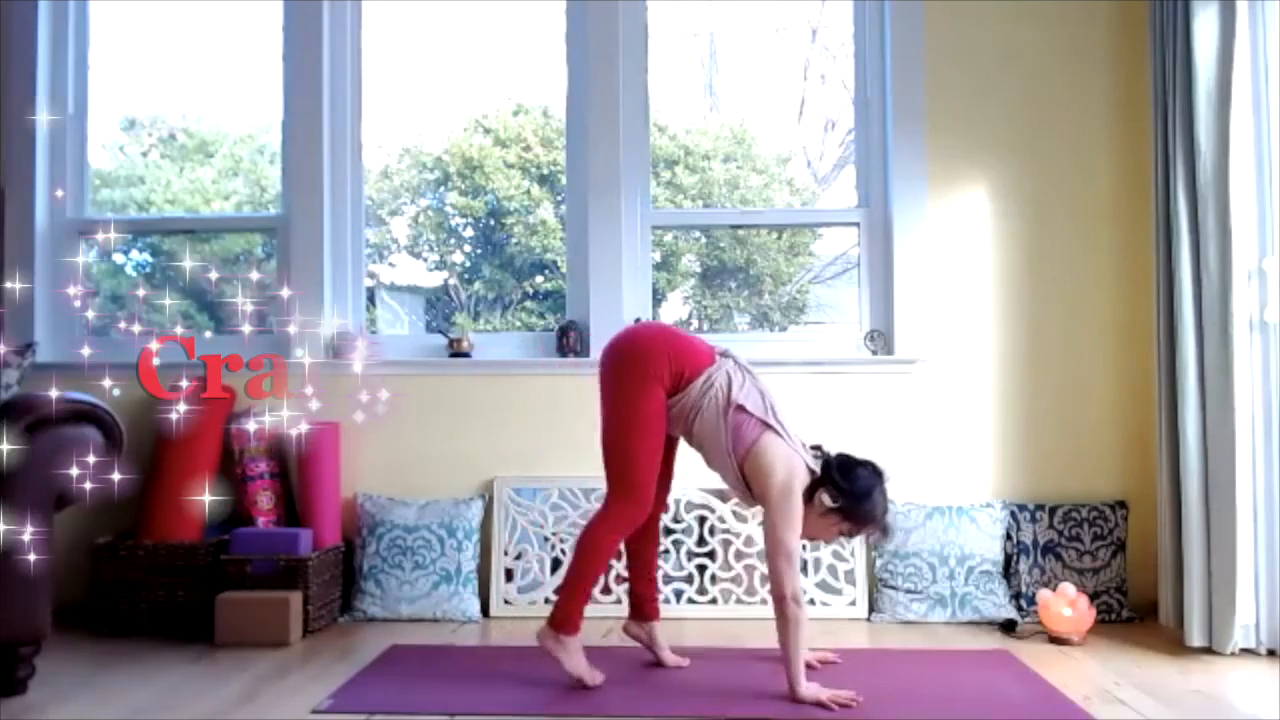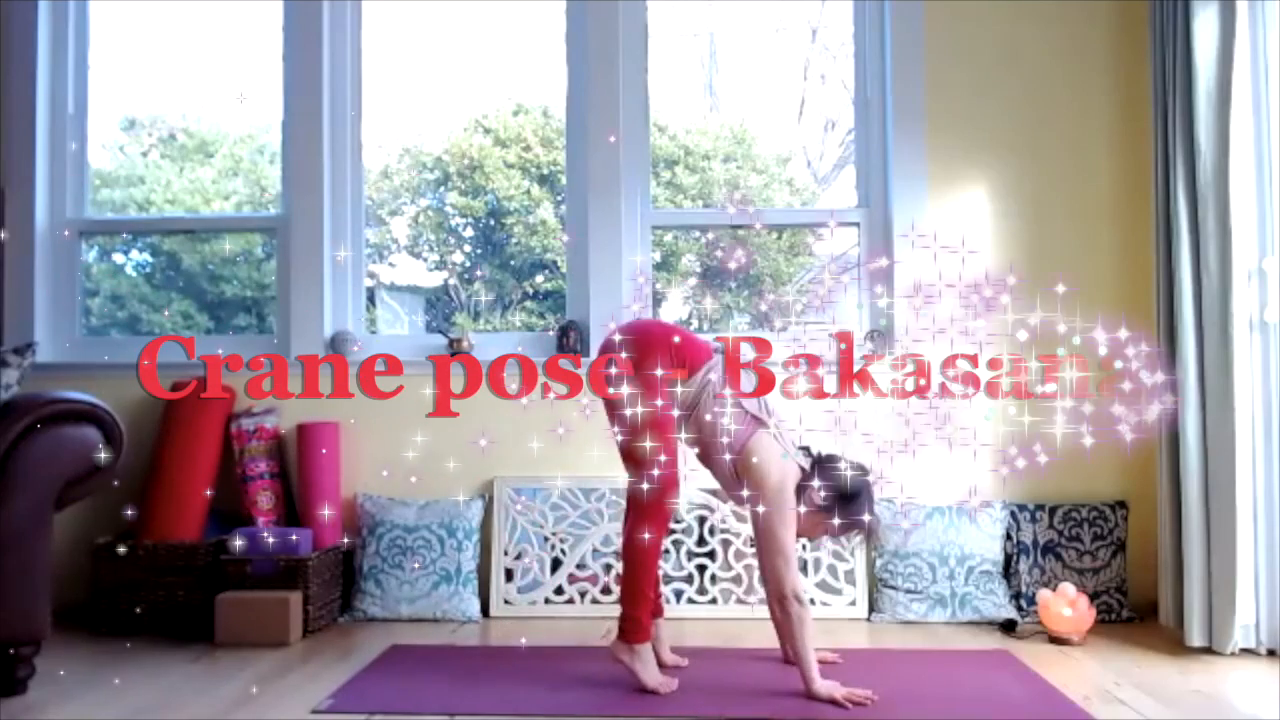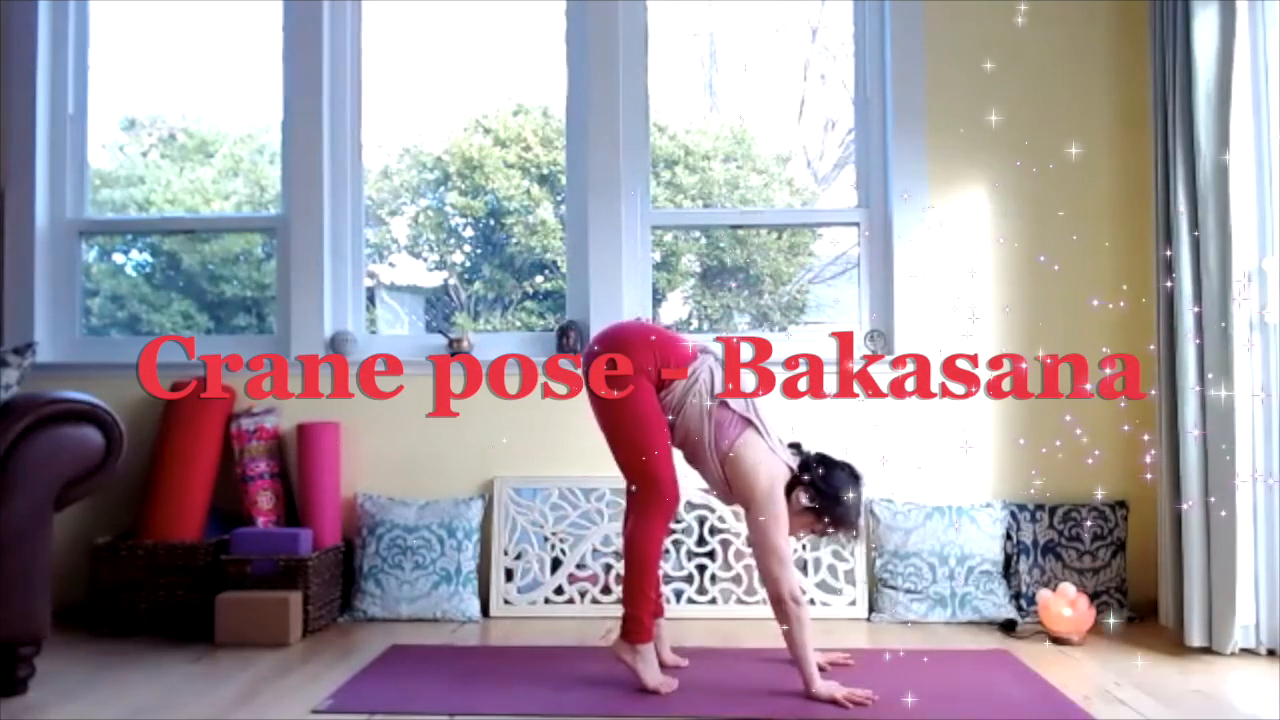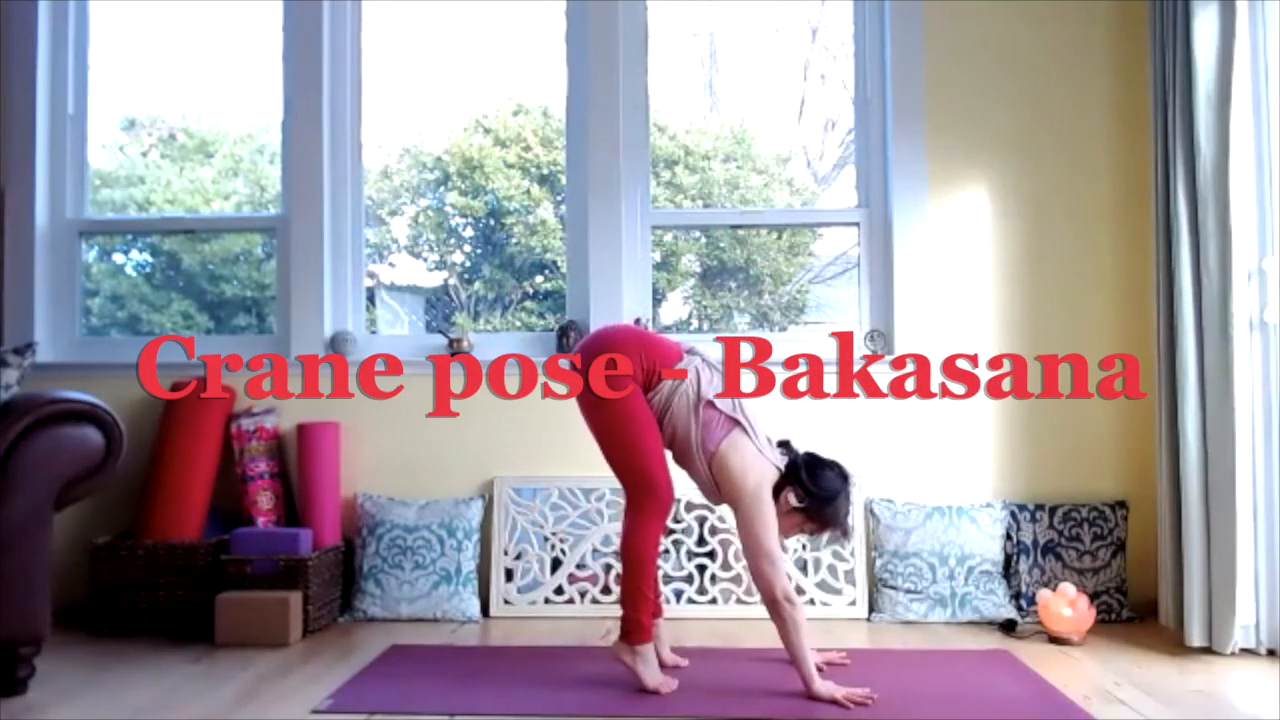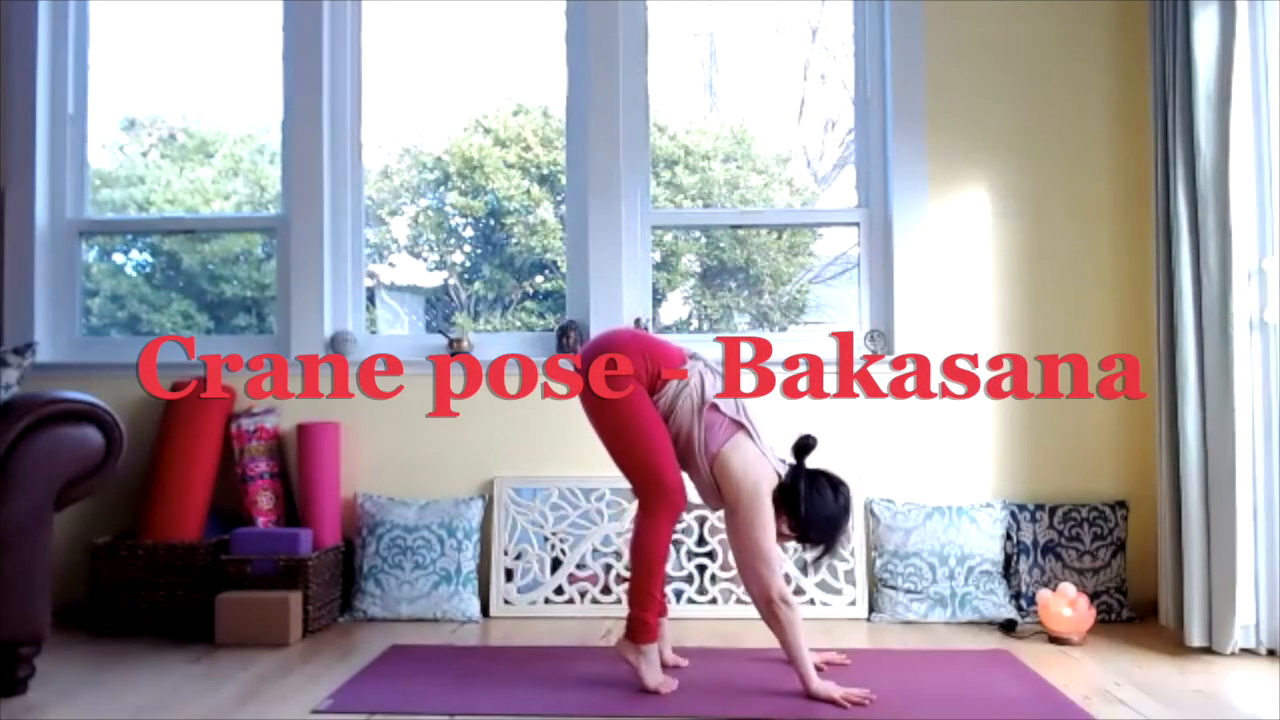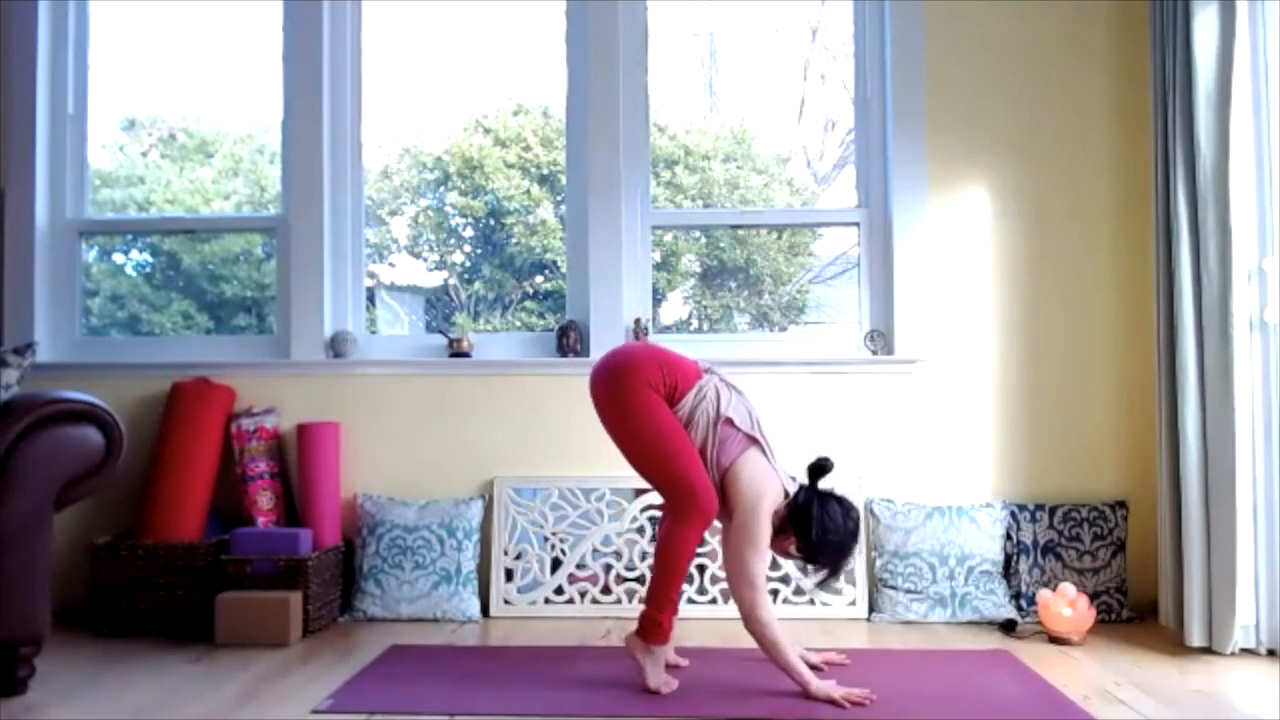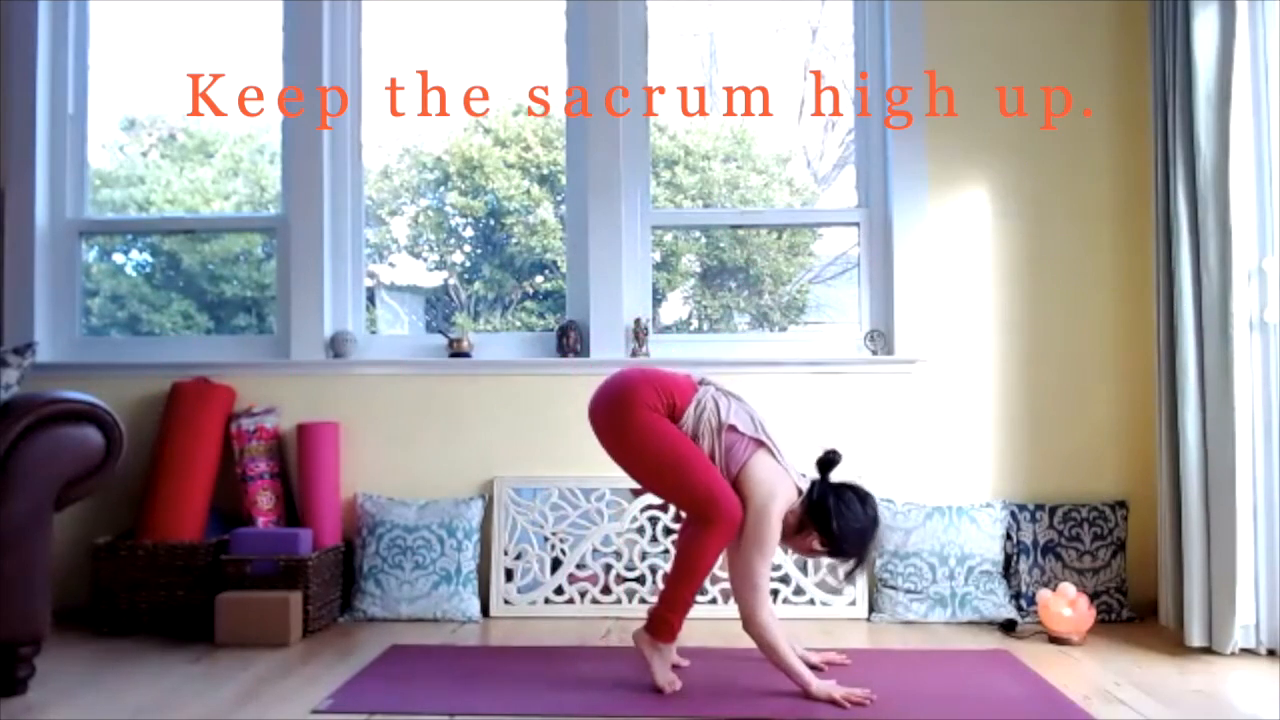
dt=0.7s
person 1, frame 1
left shoulder: (800, 476)
right shoulder: (782, 480)
left elbow: (783, 584)
right elbow: (789, 591)
left wrist: (793, 652)
right wrist: (798, 684)
left hip: (667, 363)
right hip: (644, 358)
left knee: (650, 504)
right knee: (631, 504)
left ankle: (644, 621)
right ankle: (562, 630)
person 1, frame 2
left shoulder: (778, 473)
right shoulder: (778, 484)
left elbow: (771, 573)
right elbow: (789, 592)
left wrist: (791, 647)
right wrist: (814, 681)
left hip: (663, 365)
right hip: (641, 357)
left knee: (650, 502)
right knee: (654, 505)
left ankle: (652, 630)
right ankle: (634, 640)
person 1, frame 3
left shoulder: (780, 474)
right shoulder: (767, 486)
left elbow: (781, 582)
right elbow: (787, 593)
left wrist: (805, 654)
right wrist: (813, 683)
left hip: (647, 362)
right hip: (626, 357)
left knee: (648, 500)
right knee: (657, 502)
left ankle: (652, 631)
right ankle: (636, 641)
person 1, frame 4
left shoulder: (768, 474)
right shoulder: (755, 486)
left elbow: (773, 585)
right elbow: (780, 594)
left wrist: (803, 653)
right wrist: (813, 682)
left hip: (638, 364)
right hip: (615, 360)
left knee: (649, 501)
right knee: (653, 501)
left ankle: (652, 631)
right ankle: (636, 641)
person 1, frame 5
left shoulder: (763, 481)
right shoulder: (755, 491)
left elbow: (753, 576)
right elbow: (776, 596)
left wrist: (798, 652)
right wrist: (812, 681)
left hip: (642, 369)
right hip: (617, 364)
left knee: (663, 501)
right knee: (666, 498)
left ankle: (655, 632)
right ankle: (640, 639)
person 1, frame 6
left shoulder: (777, 496)
right shoulder: (759, 503)
left elbow: (752, 592)
right elbow: (755, 612)
left wrist: (792, 652)
right wrist: (811, 683)
left hip: (653, 378)
right hip: (632, 375)
left knee: (687, 504)
right knee: (696, 505)
left ankle: (658, 633)
right ankle: (651, 637)
person 1, frame 7
left shoulder: (789, 495)
right shoulder: (773, 500)
left elbow: (749, 587)
right elbow: (755, 613)
left wrist: (792, 652)
right wrist: (811, 683)
left hip: (647, 401)
right hip: (631, 402)
left knee: (711, 517)
right knee: (720, 514)
left ankle: (662, 633)
right ankle: (658, 636)
